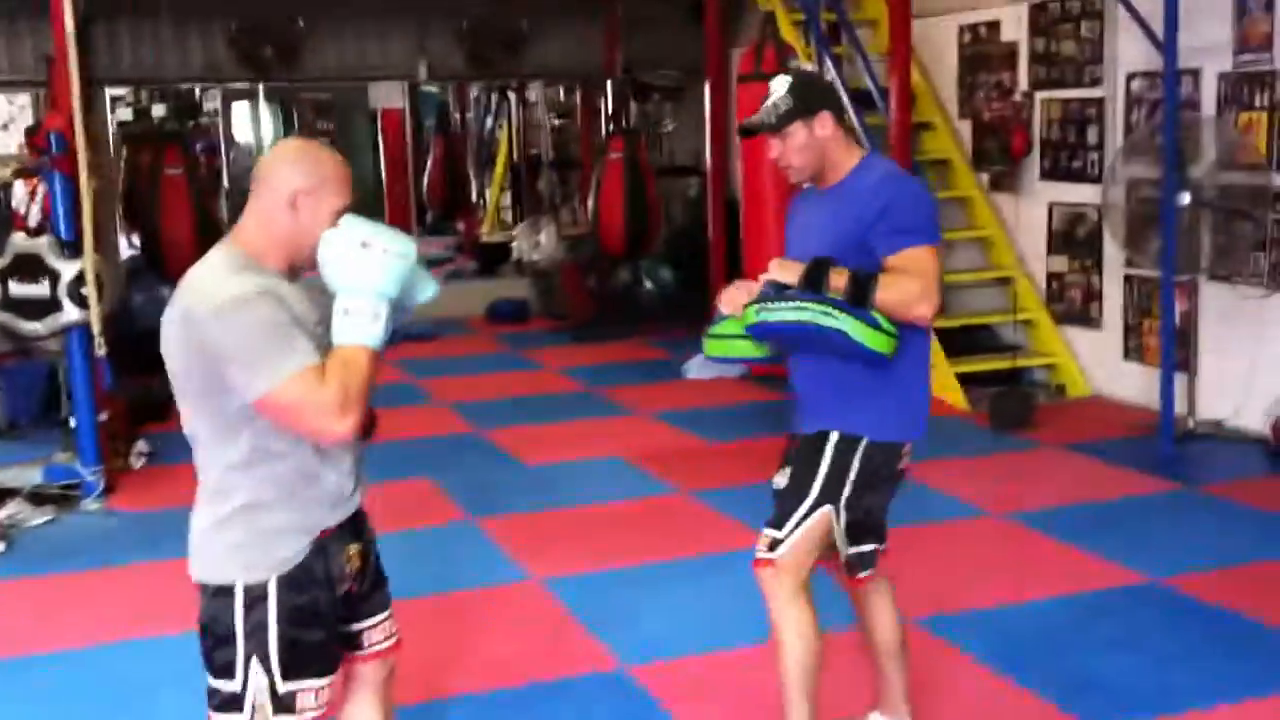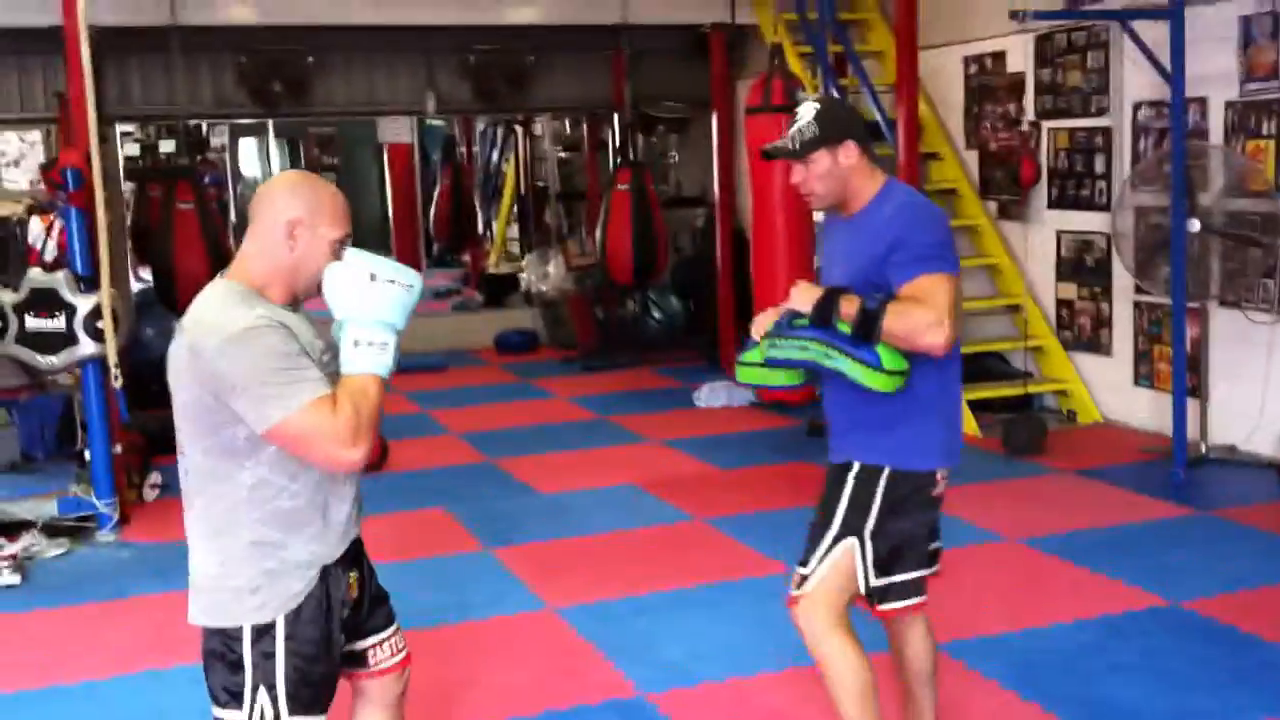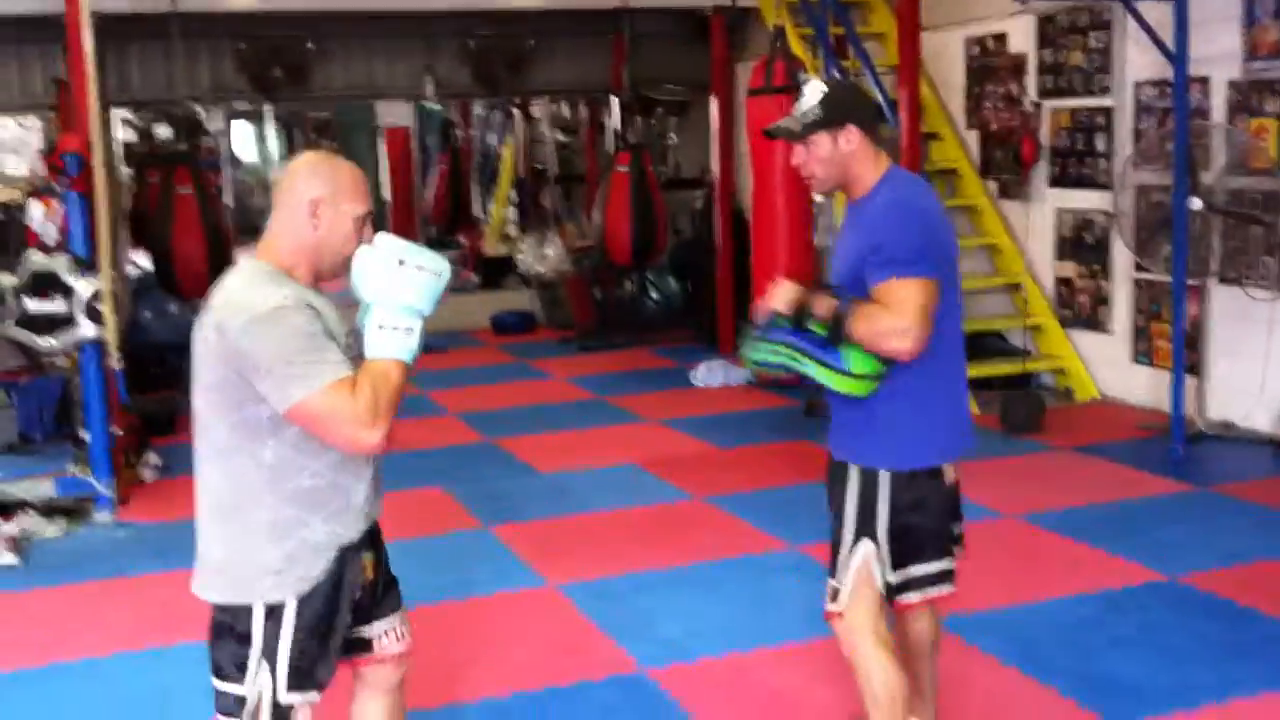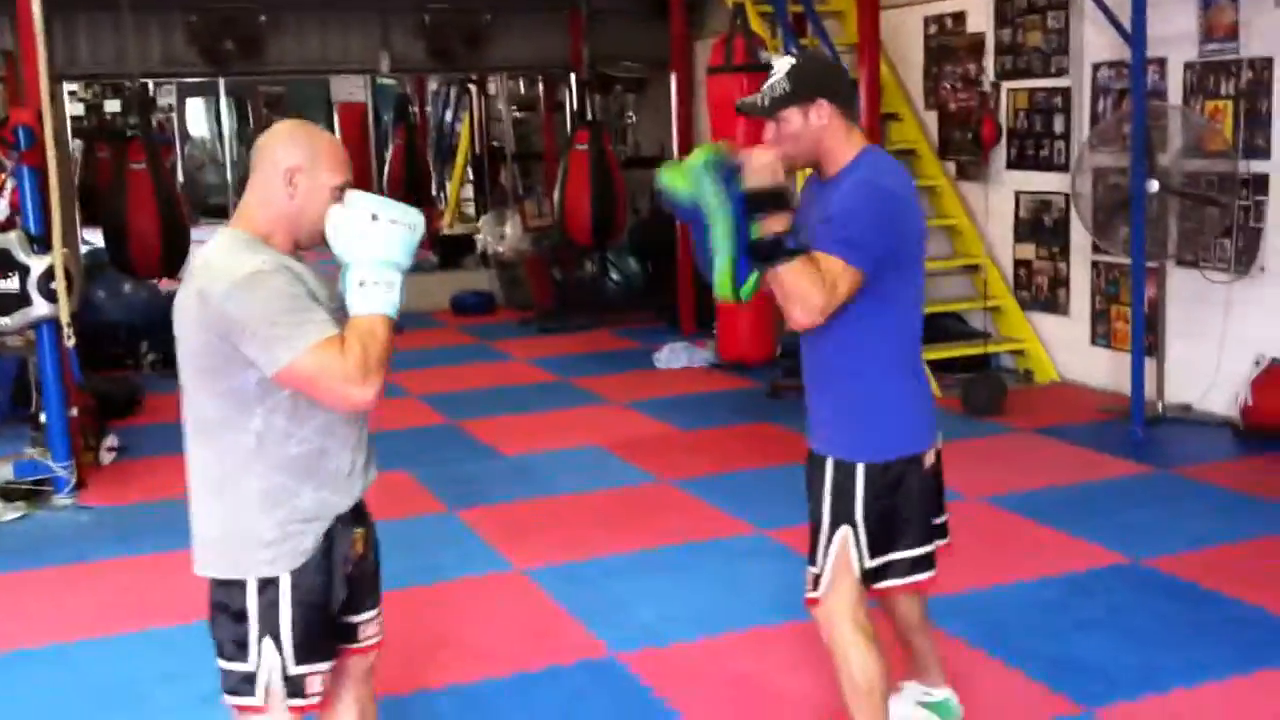
dt=0.2s
person 1, frame 1
left shoulder: (892, 192)
right shoulder: (805, 203)
left elbow: (921, 298)
left wrist: (820, 277)
right wrist: (756, 292)
left hip: (863, 421)
right hip: (826, 416)
left knee: (780, 570)
right knee: (863, 573)
person 1, frame 2
left shoulder: (910, 219)
right shoulder: (837, 226)
left elbow: (933, 329)
left wrist: (834, 305)
right wrist: (790, 318)
left hip: (893, 451)
right hip: (872, 446)
left knee: (816, 606)
right knee: (900, 602)
person 1, frame 3
left shoulder: (899, 212)
right shoulder: (872, 205)
left elbow: (900, 334)
left wrist: (812, 304)
right wrist: (801, 308)
left hip: (888, 449)
right hip: (916, 440)
left knee: (857, 617)
right knee: (909, 591)
person 1, frame 4
left shoulder: (867, 194)
right shoulder: (838, 181)
left elbow: (805, 305)
right elbow: (819, 283)
left wrist: (767, 207)
right wrist: (760, 198)
left hip: (865, 432)
right hip: (889, 422)
left knee: (837, 603)
right knee: (888, 576)
person 2, frame 1
left shoulder: (275, 279)
right shoulder: (230, 301)
left elbow: (323, 385)
right elbow: (335, 415)
left wrist: (368, 302)
right wrist: (366, 305)
left hip: (330, 528)
right hip: (264, 558)
left knee: (373, 668)
person 2, frame 2
left shoulder: (269, 314)
right shoulder: (237, 333)
left elbow: (325, 416)
right elbow: (346, 443)
left wrist: (365, 329)
right wrist: (372, 335)
left hip: (326, 560)
right hip: (268, 592)
person 2, frame 3
left shoulder: (288, 294)
right shoulder: (266, 312)
left elbow: (346, 397)
right elbow: (364, 425)
left wrist: (384, 311)
right wrist: (397, 318)
left hip: (338, 543)
right hip: (279, 570)
left knee: (386, 668)
person 2, frame 4
left shoulder: (269, 263)
right shoulder: (246, 277)
left elbow: (330, 363)
right elbow: (355, 383)
left wrist: (367, 270)
right wrist: (378, 274)
left hip: (326, 517)
right hip: (272, 545)
left knee: (355, 663)
